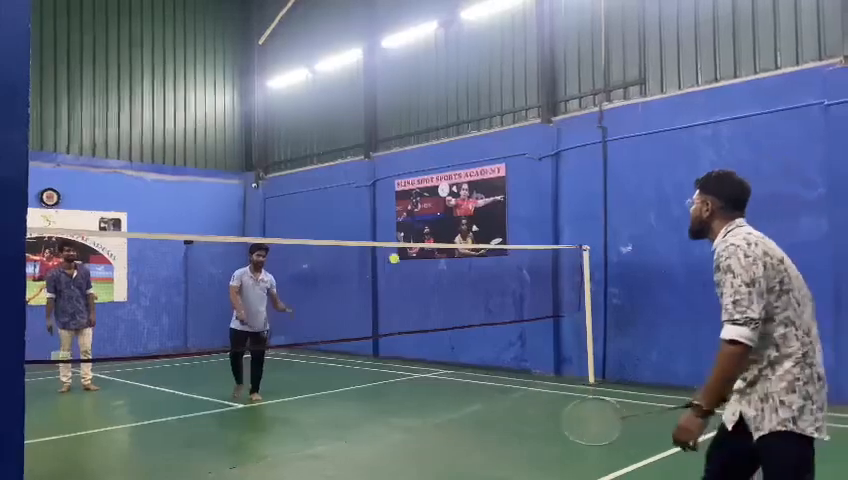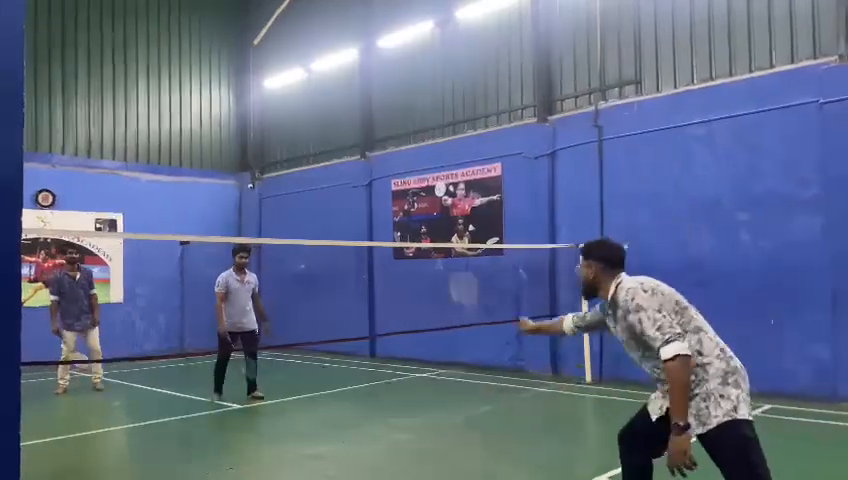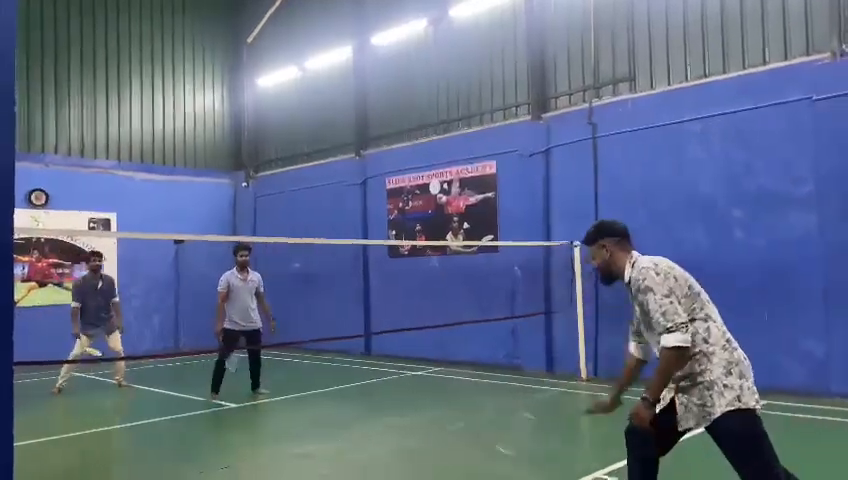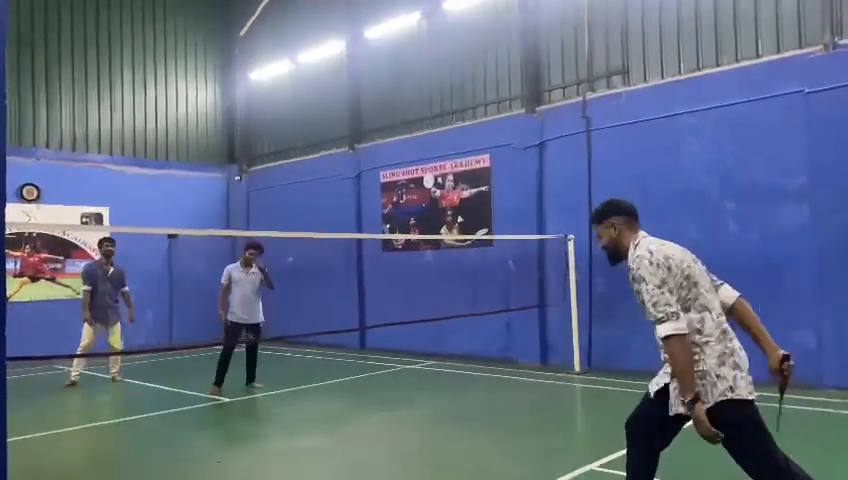
dt=0.4s
person 1, frame 1
left shoulder: (736, 248)
right shoulder: (744, 247)
left elbow: (740, 338)
left wrist: (701, 409)
left hip: (785, 397)
right hip: (759, 396)
person 1, frame 2
left shoulder: (635, 294)
right shoulder: (613, 304)
left elbow: (677, 354)
right elbow: (574, 322)
left wrist: (680, 430)
right wrist: (536, 327)
left hip: (717, 390)
right knee: (632, 443)
person 1, frame 3
left shoulder: (647, 272)
right shoulder: (639, 280)
left elbow: (678, 343)
right elbow: (639, 348)
left wrist: (648, 401)
right wrist: (615, 396)
left hip: (719, 385)
right knee: (639, 440)
person 1, frame 4
left shoulder: (643, 259)
right shoulder: (664, 251)
left elbow: (672, 331)
right elbow: (730, 298)
left wrist: (691, 401)
right wrist: (771, 350)
left hip: (713, 373)
right hip: (693, 370)
right knee: (640, 430)
person 2, frame 1
left shoulder: (269, 278)
right shoulder: (239, 274)
left elbow: (274, 300)
right elbow: (233, 295)
left wrist: (285, 309)
right wrist: (239, 313)
left hip: (260, 326)
right hip: (239, 325)
left knee: (258, 360)
right knee: (235, 357)
left ankle: (254, 391)
right ankle: (239, 384)
person 2, frame 2
left shoulder: (253, 278)
right shoulder: (224, 277)
right elbow: (219, 302)
left wrist: (265, 320)
right wrist: (221, 324)
left hip: (250, 326)
right hip: (229, 327)
left knee: (252, 358)
right knee: (222, 359)
left ankle: (252, 390)
right ankle: (217, 392)
person 2, frame 3
left shoulder: (257, 277)
right shoulder: (227, 277)
left elbow: (261, 300)
right elbow: (221, 302)
left wrist: (270, 318)
right wrist: (219, 324)
left hip: (254, 325)
right hip: (232, 326)
left knee: (255, 357)
right knee: (223, 357)
left ankle: (256, 387)
right ankle: (214, 391)
person 2, frame 4
left shoulder: (261, 270)
right shoulder: (230, 269)
left elbow: (271, 286)
right elbow: (223, 292)
left wrist: (262, 270)
right wrist: (222, 311)
left hip: (254, 319)
right hip: (234, 318)
left knee: (252, 350)
right knee: (227, 350)
left ankle: (251, 380)
right ankle: (217, 384)
person 3, frame 1
left shoulder: (84, 271)
right shoulder: (54, 275)
left elbow: (89, 294)
right elbow: (51, 298)
left wrist: (92, 313)
right wrist: (49, 319)
left hip: (83, 319)
right hip: (64, 321)
left knee: (86, 351)
right knee: (65, 352)
left ankle: (87, 381)
right ankle: (66, 382)
person 3, frame 2
left shoulder: (87, 273)
right shoulder: (57, 278)
left elbow: (93, 295)
right elbow: (54, 301)
left wrist: (96, 313)
right wrist: (54, 322)
left hip: (88, 319)
right hip: (69, 322)
left knee: (96, 350)
right knee: (67, 354)
left ankle: (97, 380)
right ankle: (63, 384)
person 3, frame 3
left shoulder: (110, 281)
right shoulder: (80, 284)
left elbow: (115, 302)
right elbow: (76, 306)
left wrist: (119, 320)
right wrist: (75, 327)
left hip: (108, 324)
right hip: (88, 327)
left knee: (119, 351)
right knee: (75, 355)
left ankle: (119, 379)
right ankle: (60, 384)
person 3, frame 4
left shoulder: (119, 271)
right shoulder: (90, 268)
left elbow: (125, 291)
right elbow: (86, 291)
left wrist: (131, 309)
right wrist: (86, 311)
left hip: (113, 315)
right hip: (94, 315)
left knee: (116, 346)
right knee: (85, 345)
left ankle: (114, 373)
right ankle: (74, 376)
